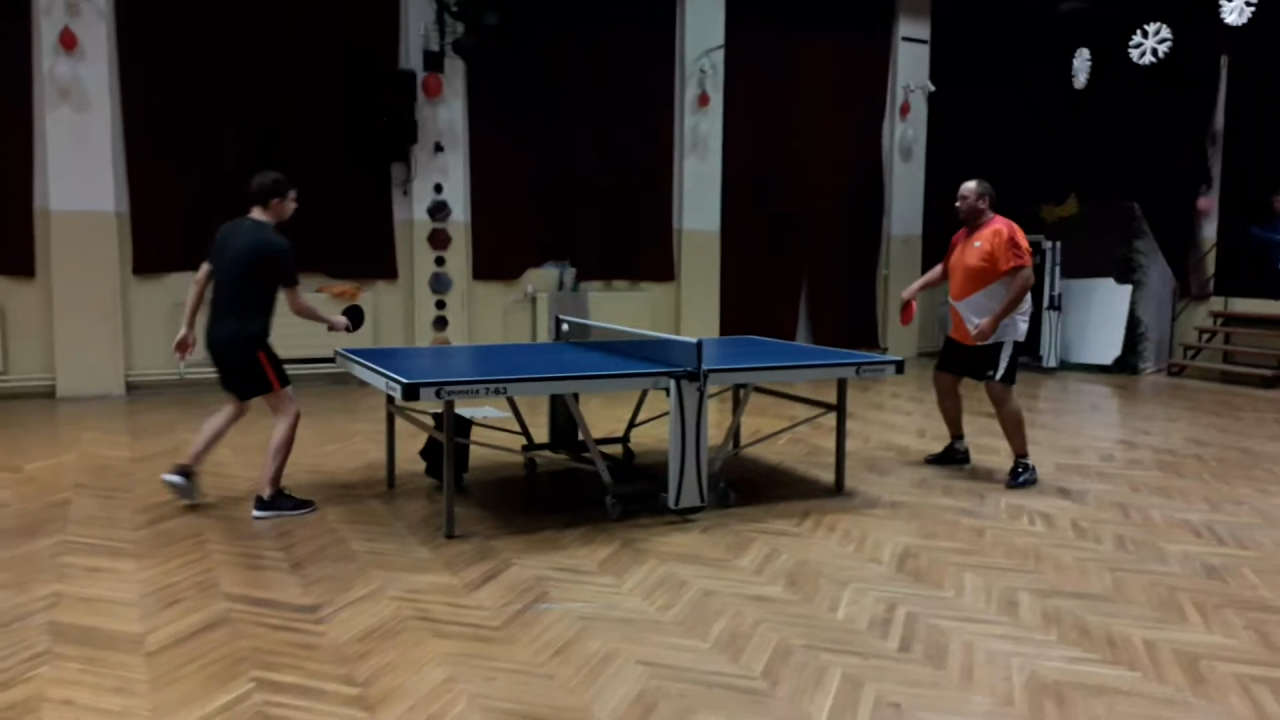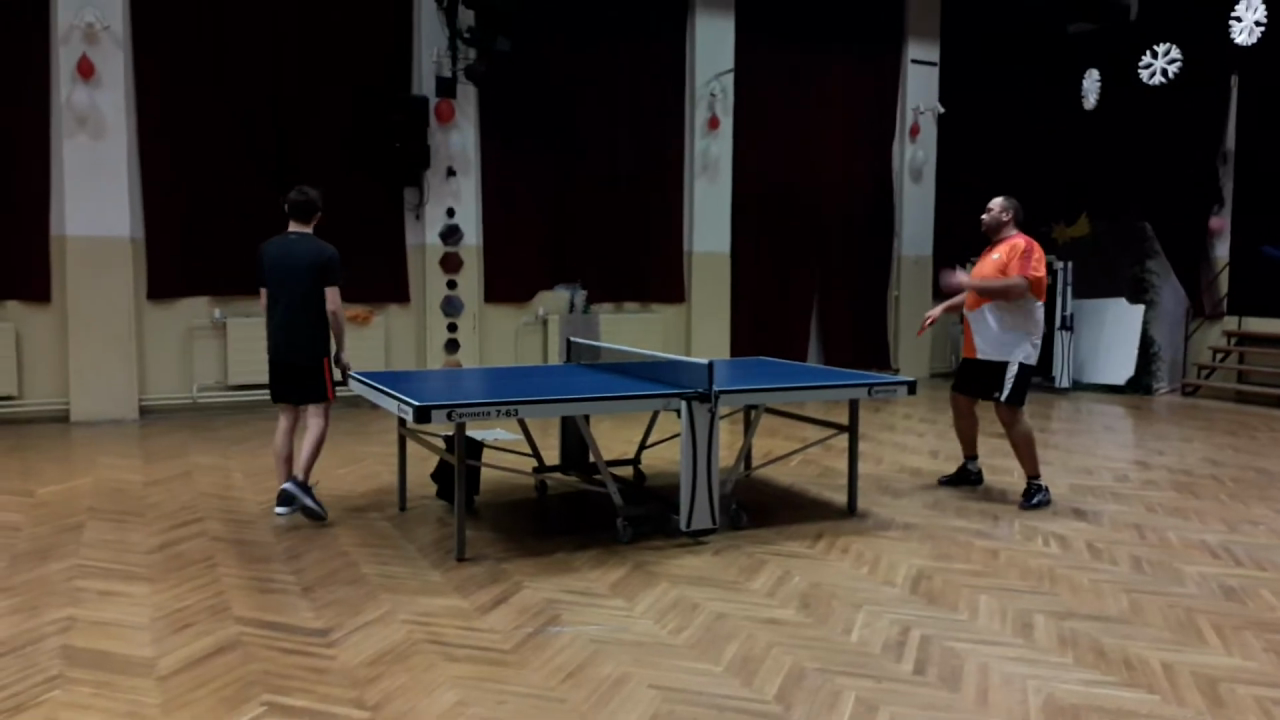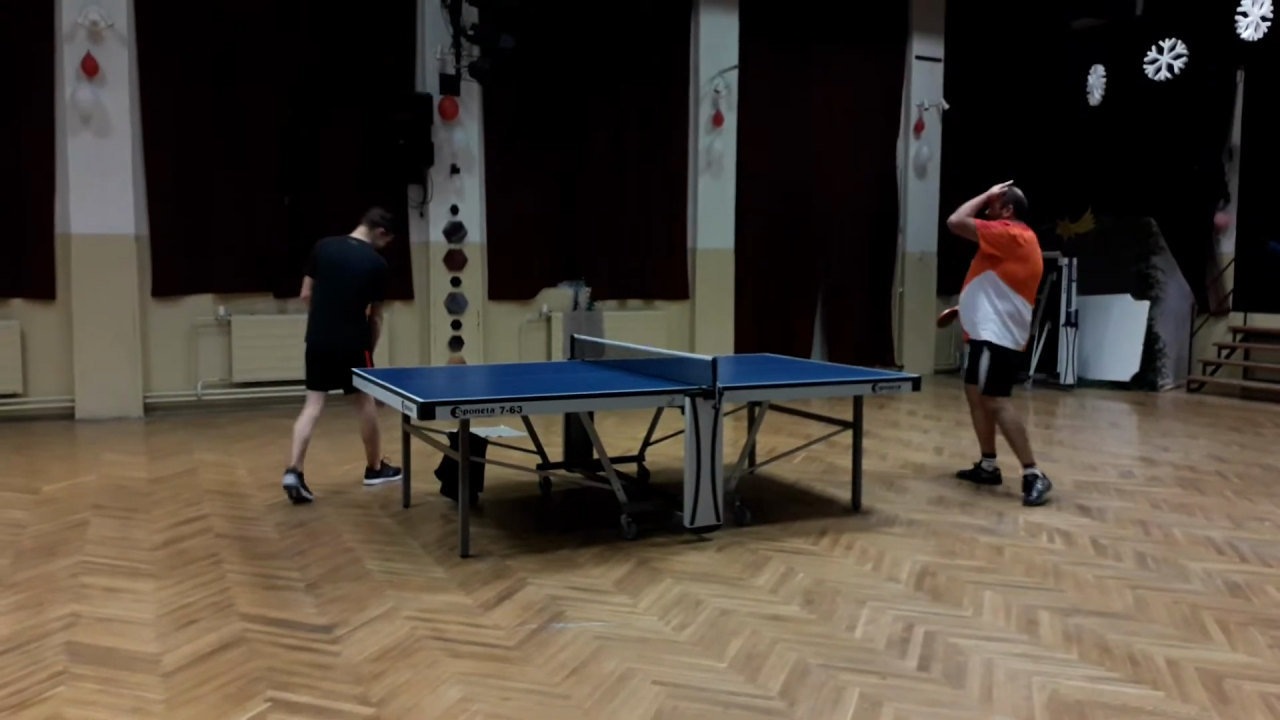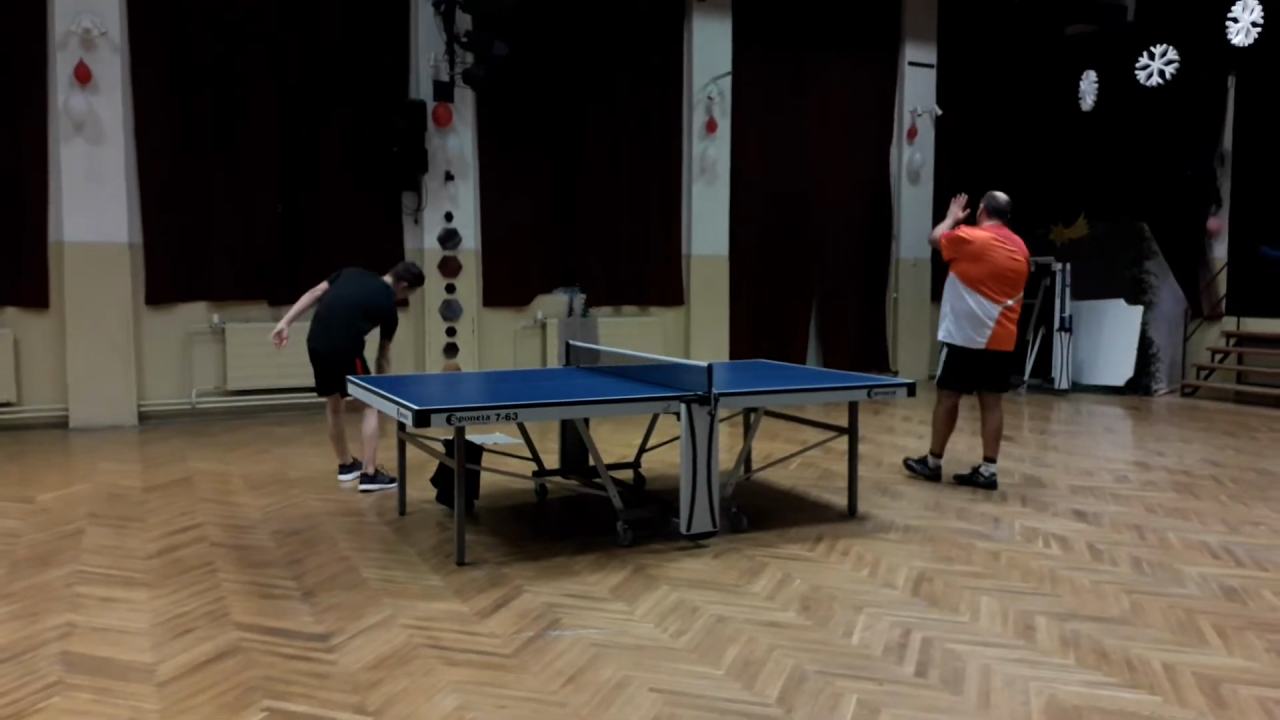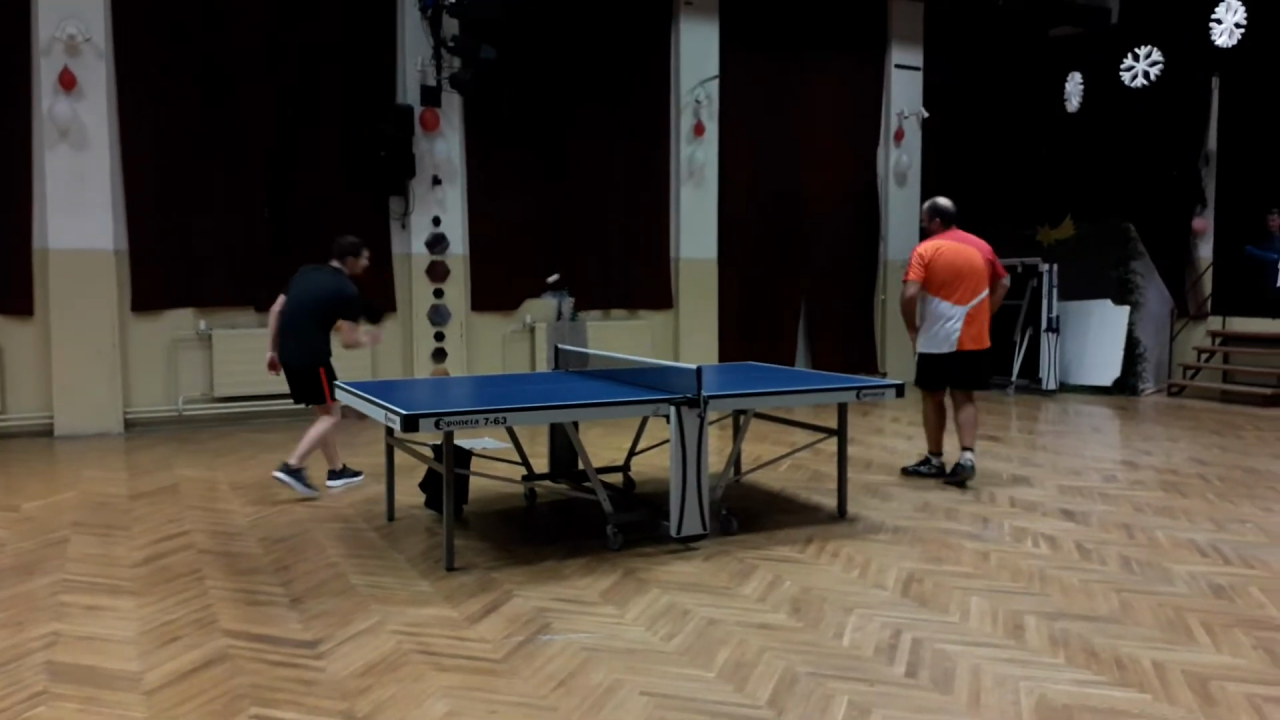
dt=0.5s
person 1, frame 1
left shoulder: (1004, 232)
right shoulder: (962, 236)
left elbow: (1025, 278)
right elbow: (945, 268)
left wrist: (994, 320)
right wrist: (916, 287)
left hip: (1000, 332)
right hip: (962, 330)
left knee: (999, 391)
right knee: (943, 380)
left ankle: (1024, 464)
right ankle: (958, 447)
person 1, frame 2
left shoulder: (1023, 247)
right shoulder: (991, 250)
left elbow: (1018, 287)
right elbow: (976, 291)
left wrist: (969, 282)
right wrist: (943, 307)
left hip: (1011, 349)
right hip: (978, 348)
left knee: (1008, 412)
right knee: (960, 401)
left ankle: (1036, 485)
right ankle: (971, 468)
person 1, frame 3
left shoulder: (1008, 235)
right shoulder: (1021, 241)
left elbow: (955, 222)
left wrist: (986, 196)
right wrist: (965, 308)
left hip: (995, 334)
right hip: (994, 333)
left knee: (996, 402)
right knee: (977, 395)
left ankle: (1033, 474)
right ankle: (988, 465)
person 1, frame 4
left shoulder: (969, 238)
right shoulder: (1020, 247)
left elbow: (935, 238)
left wrist: (952, 217)
left hip: (964, 335)
right hip: (1002, 339)
left knee: (948, 396)
right knee: (991, 401)
left ankle: (933, 462)
right ankle: (988, 470)
person 1, frame 5
left shoulder: (925, 249)
right shoulder: (981, 247)
left elbow: (909, 295)
right elbow: (1002, 285)
left wrist: (912, 329)
left hip: (937, 340)
right hip: (974, 339)
left knee: (932, 397)
right knee: (965, 398)
left ankle: (935, 461)
right ankle: (966, 457)
person 2, frame 1
left shoulder: (226, 231)
right shoulder: (275, 245)
left elbow: (199, 282)
right elbow: (296, 306)
left wrist: (187, 328)
right wrist: (333, 321)
left hip: (219, 337)
right hip: (247, 341)
left knee: (235, 407)
right knee: (287, 411)
left ankle: (184, 469)
right ankle: (268, 496)
person 2, frame 2
left shoulder: (267, 250)
right shoulder: (325, 253)
left elbow: (265, 304)
right elbow: (333, 308)
right wrist: (341, 349)
left hip: (279, 348)
right hip: (312, 348)
left knee: (287, 418)
right knee: (317, 416)
left ankle: (286, 494)
right ankle: (298, 481)
person 2, frame 3
left shoulder: (322, 247)
right shoulder: (377, 263)
left elbow: (306, 295)
right elbow: (376, 317)
right wrist: (369, 349)
left hip: (317, 340)
right hip: (353, 342)
left knee: (312, 407)
right knee: (365, 402)
left ankle: (295, 470)
right ankle: (375, 468)
person 2, frame 4
left shoulder: (351, 274)
right shoulder: (389, 306)
left elbow: (314, 293)
right elbow: (383, 356)
left wrist: (285, 322)
left hip: (316, 344)
right hip: (345, 349)
left knee: (334, 404)
right knee: (369, 405)
left ankle: (347, 465)
right ankle: (369, 473)
person 2, frame 5
left shoulder: (305, 272)
right shoulder: (348, 291)
left elbow: (276, 310)
right elbow: (348, 342)
left wrist: (273, 350)
right wrist: (368, 339)
left hip: (288, 352)
right hip: (311, 355)
left knee: (322, 412)
right knee: (331, 414)
left ankle: (337, 470)
right ankle: (292, 467)
